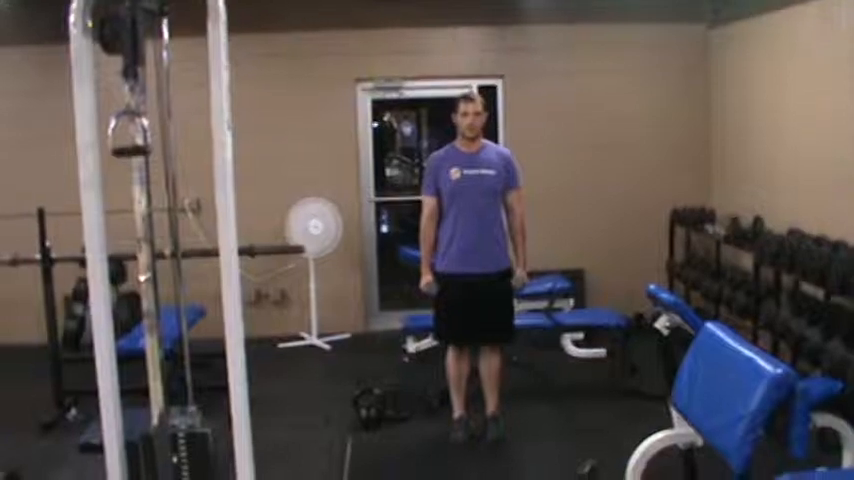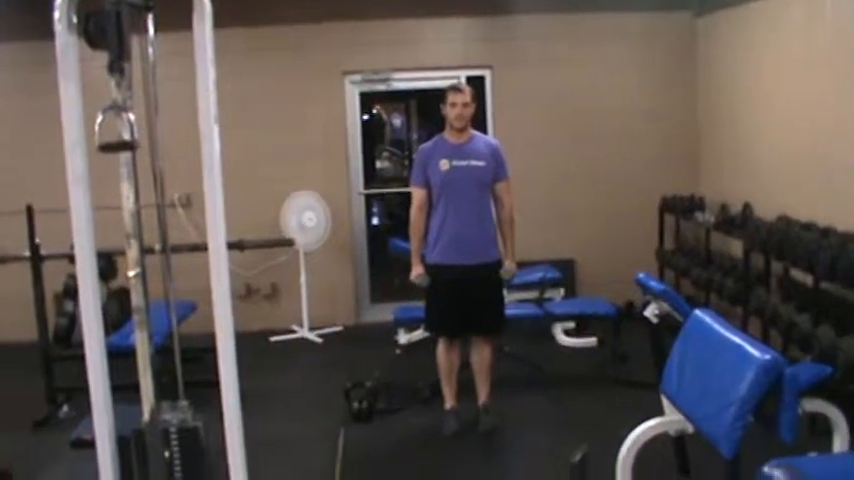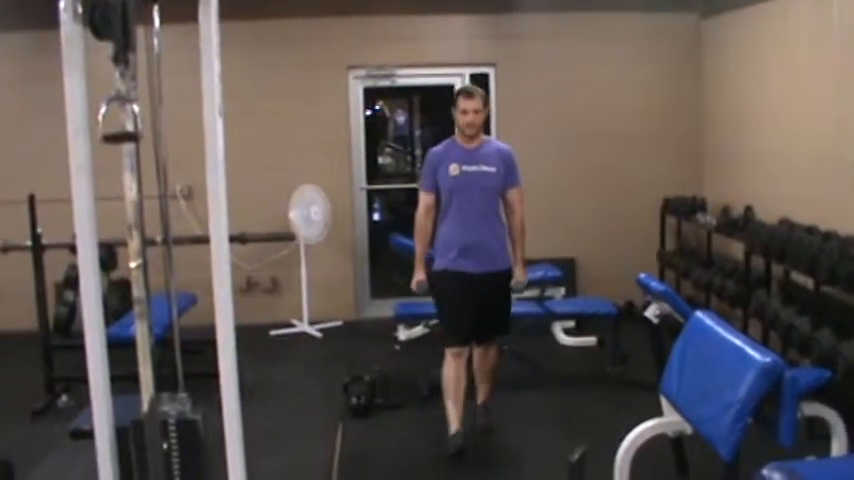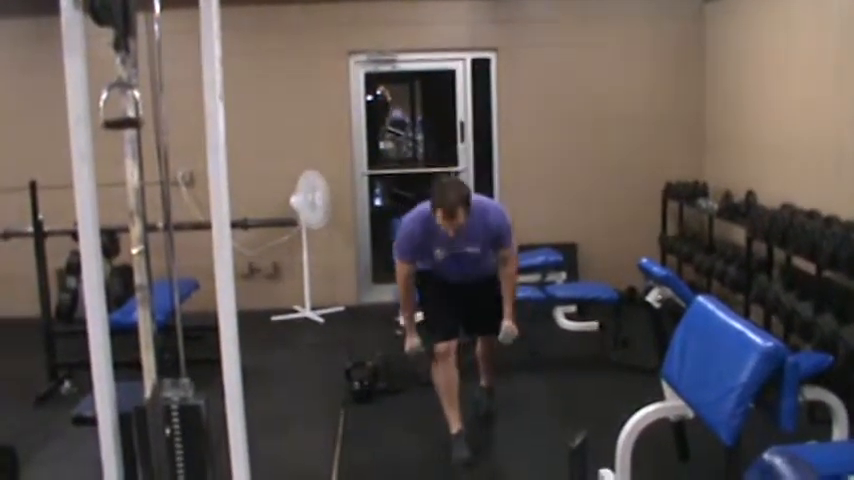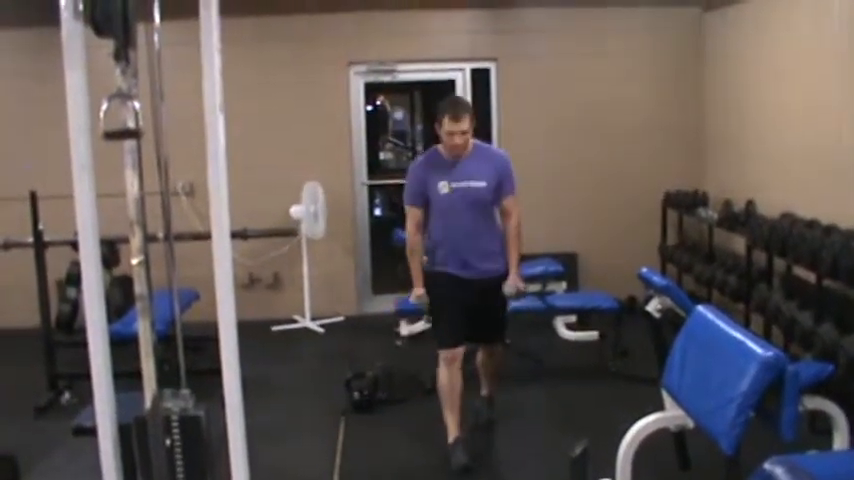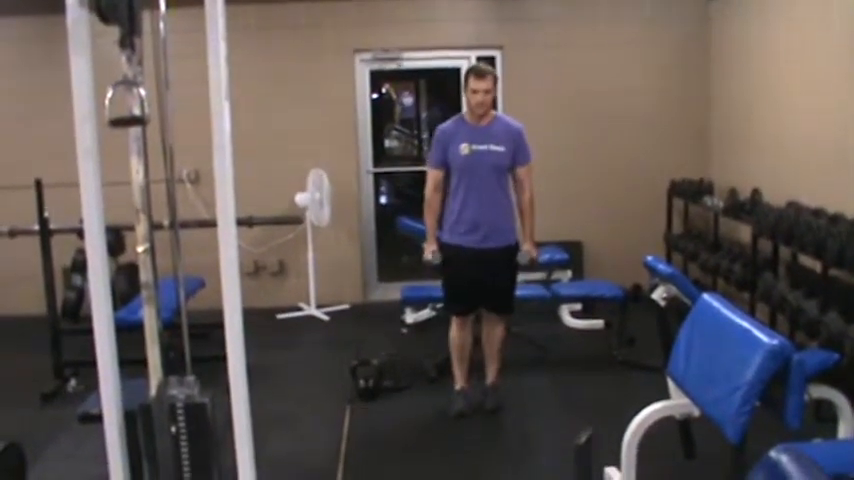
dt=0.7s
person 1, frame 1
left shoulder: (502, 159)
right shoulder: (438, 162)
left elbow: (515, 213)
right elbow: (429, 217)
left wrist: (521, 263)
right wrist: (426, 269)
left hip: (495, 269)
right hip: (452, 271)
left knee: (491, 344)
right knee: (457, 345)
left ankle: (492, 413)
right ankle: (459, 414)
person 1, frame 2
left shoulder: (491, 149)
right shoulder: (427, 153)
left elbow: (504, 204)
right elbow: (418, 209)
left wrist: (509, 254)
right wrist: (416, 260)
left hip: (485, 260)
right hip: (442, 262)
left knee: (483, 335)
right knee: (448, 337)
left ankle: (484, 404)
right ankle: (450, 406)
person 1, frame 3
left shoulder: (502, 155)
right shoulder: (437, 157)
left elbow: (515, 212)
right elbow: (425, 213)
left wrist: (519, 262)
right wrist: (419, 265)
left hip: (495, 266)
right hip: (451, 268)
left knee: (488, 341)
right knee: (456, 350)
left ankle: (482, 402)
right ankle: (454, 429)
person 1, frame 4
left shoulder: (493, 216)
right shoulder: (413, 226)
left elbow: (507, 263)
right elbow: (405, 279)
left wrist: (509, 315)
right wrist: (410, 331)
left hip: (482, 278)
right hip: (436, 281)
left knee: (489, 336)
right knee: (443, 349)
left ankle: (486, 385)
right ankle: (456, 429)
person 1, frame 5
left shoulder: (496, 161)
right shoulder: (422, 169)
left elbow: (511, 217)
right elbow: (414, 229)
left wrist: (514, 272)
right wrist: (418, 282)
left hip: (492, 272)
right hip: (445, 275)
left knee: (491, 344)
right knee: (450, 355)
left ankle: (486, 394)
right ankle: (454, 437)
person 1, frame 6
left shoulder: (513, 133)
right shoulder: (446, 134)
left elbow: (524, 189)
right elbow: (434, 190)
left wrist: (528, 239)
right wrist: (431, 239)
left hip: (501, 243)
right hip: (458, 243)
left knee: (495, 315)
right knee: (461, 318)
left ankle: (491, 383)
right ankle: (461, 387)
